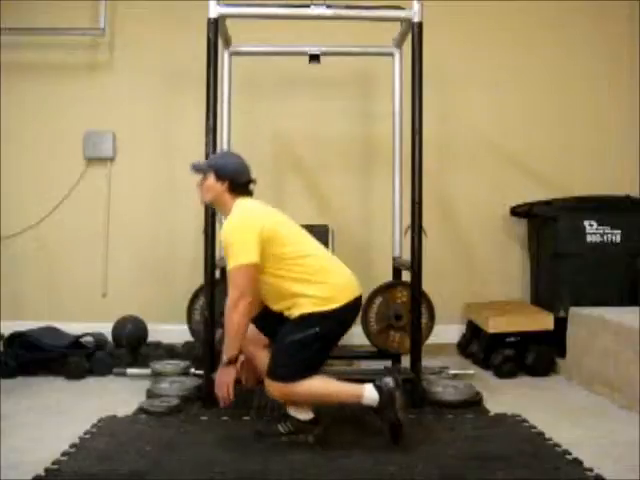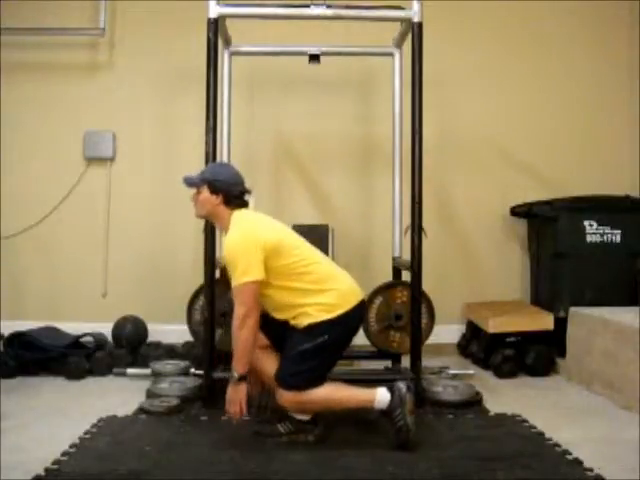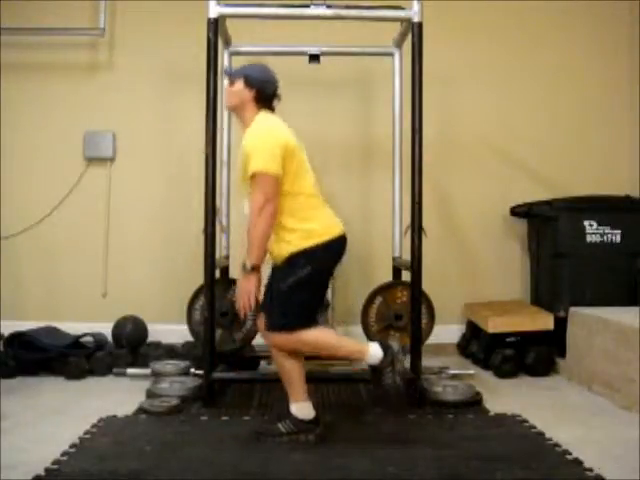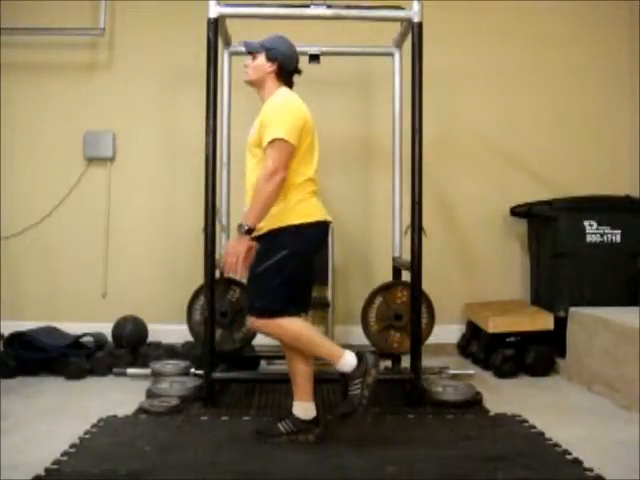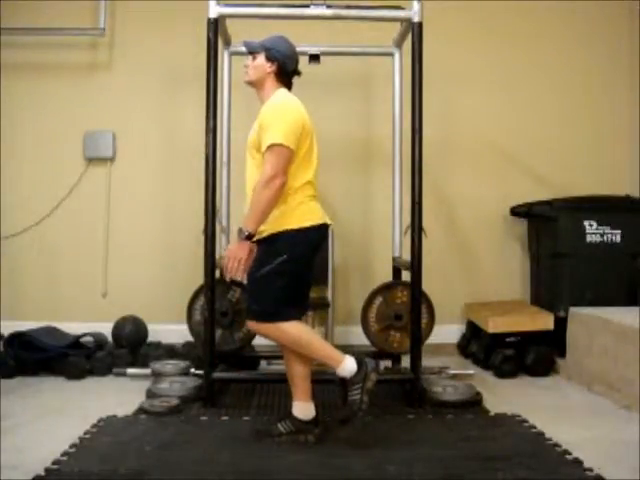
dt=0.5s
person 1, frame 1
left shoulder: (237, 225)
right shoulder: (249, 213)
left elbow: (239, 299)
right elbow: (258, 287)
left wrist: (228, 362)
right wrist: (249, 353)
left hip: (327, 301)
right hip: (324, 293)
left knee: (280, 385)
right knee: (250, 337)
left ankle: (377, 394)
right ankle: (301, 418)
person 1, frame 2
left shoulder: (240, 240)
right shoulder: (248, 225)
left elbow: (244, 315)
right elbow: (253, 307)
left wrist: (238, 379)
right wrist: (252, 363)
left hip: (332, 310)
right hip: (326, 301)
left knee: (290, 394)
right knee: (252, 340)
left ankle: (387, 398)
right ankle: (302, 419)
person 1, frame 3
left shoulder: (261, 134)
right shoulder: (265, 131)
left elbow: (264, 208)
right elbow: (269, 206)
left wrist: (250, 269)
right wrist: (256, 264)
left hip: (310, 243)
right hip: (305, 241)
left knee: (283, 332)
right knee: (277, 328)
left ankle: (377, 355)
right ankle: (302, 417)
person 1, frame 4
left shoulder: (282, 105)
right shoulder: (276, 107)
left elbow: (274, 174)
left wrist: (243, 231)
right wrist: (256, 237)
left hip: (293, 226)
right hip: (292, 226)
left knee: (264, 316)
right knee: (287, 321)
left ankle: (352, 363)
right ankle: (304, 417)
person 1, frame 5
left shoulder: (280, 108)
right shoulder: (276, 109)
left elbow: (273, 179)
left wrist: (242, 237)
right wrist: (254, 240)
left hip: (291, 229)
right hip: (292, 228)
left knee: (263, 320)
right knee: (282, 322)
left ankle: (352, 369)
right ankle: (304, 417)
